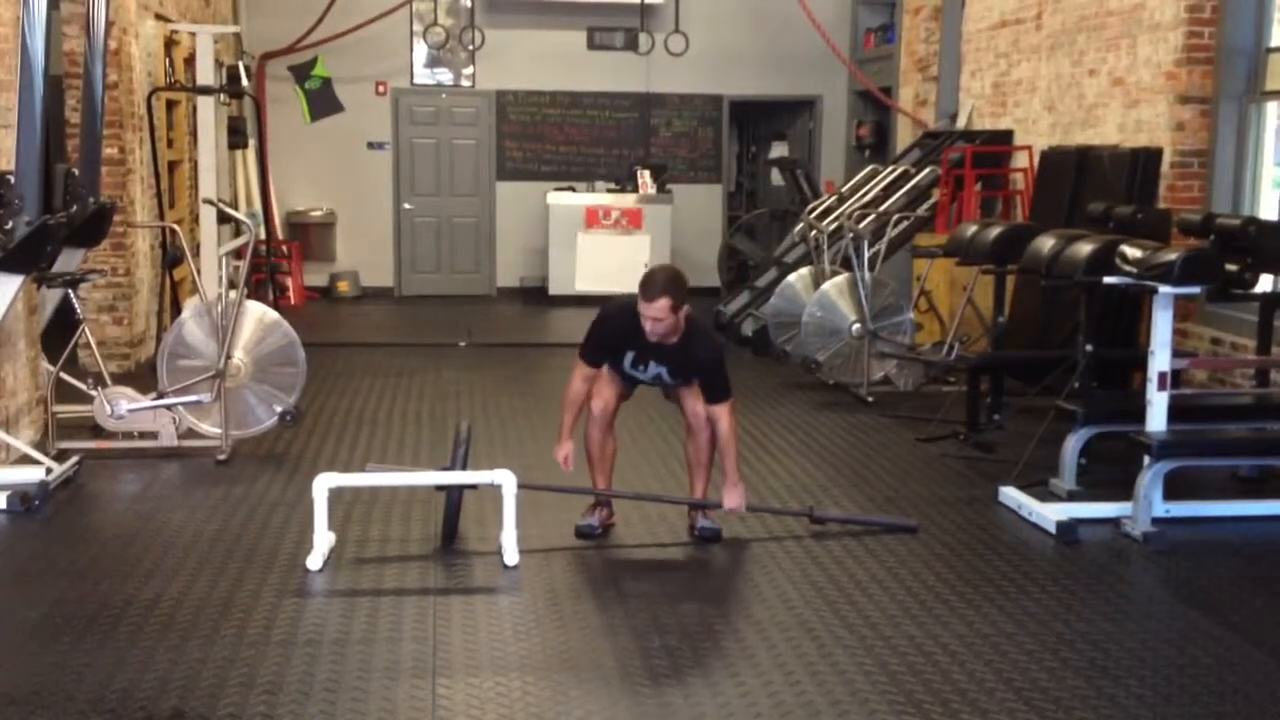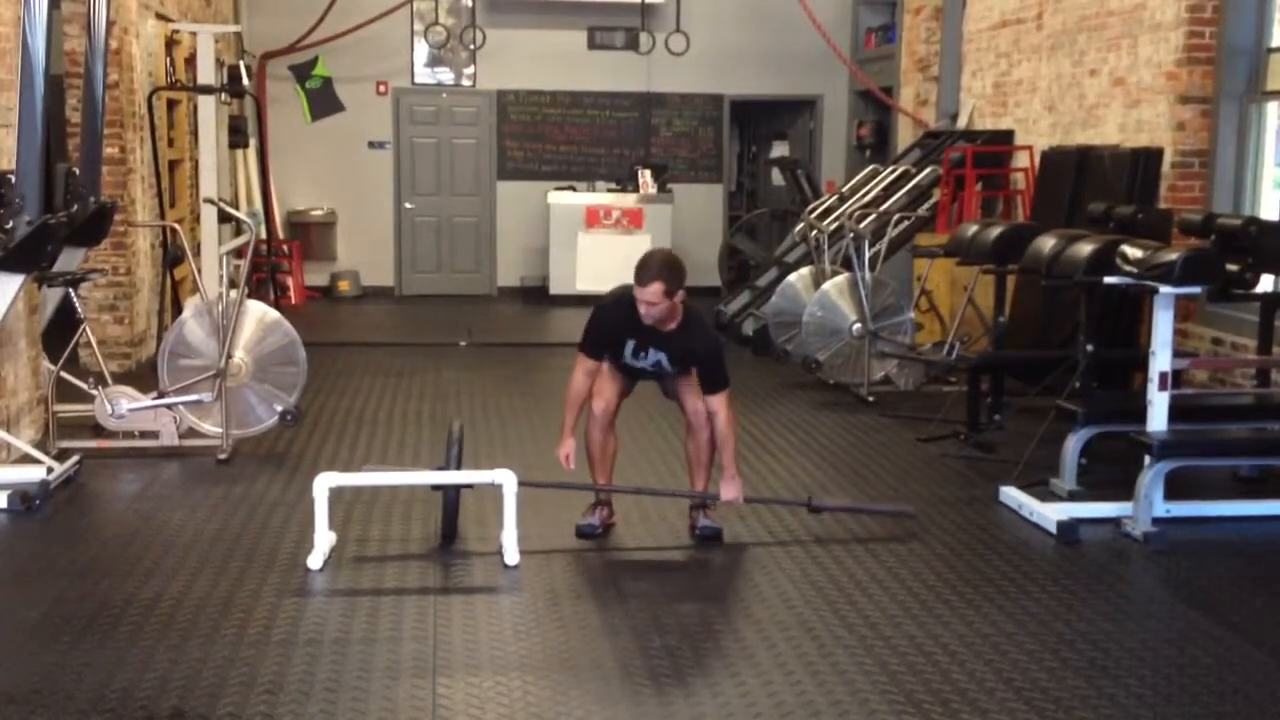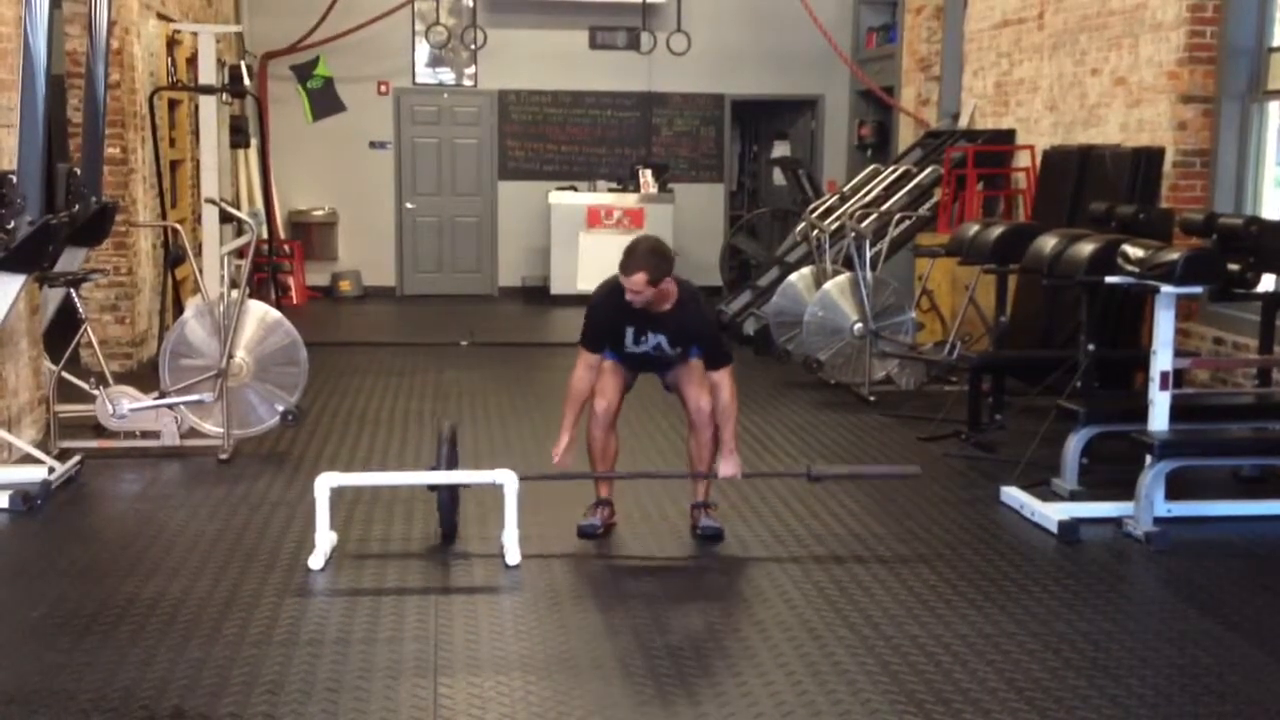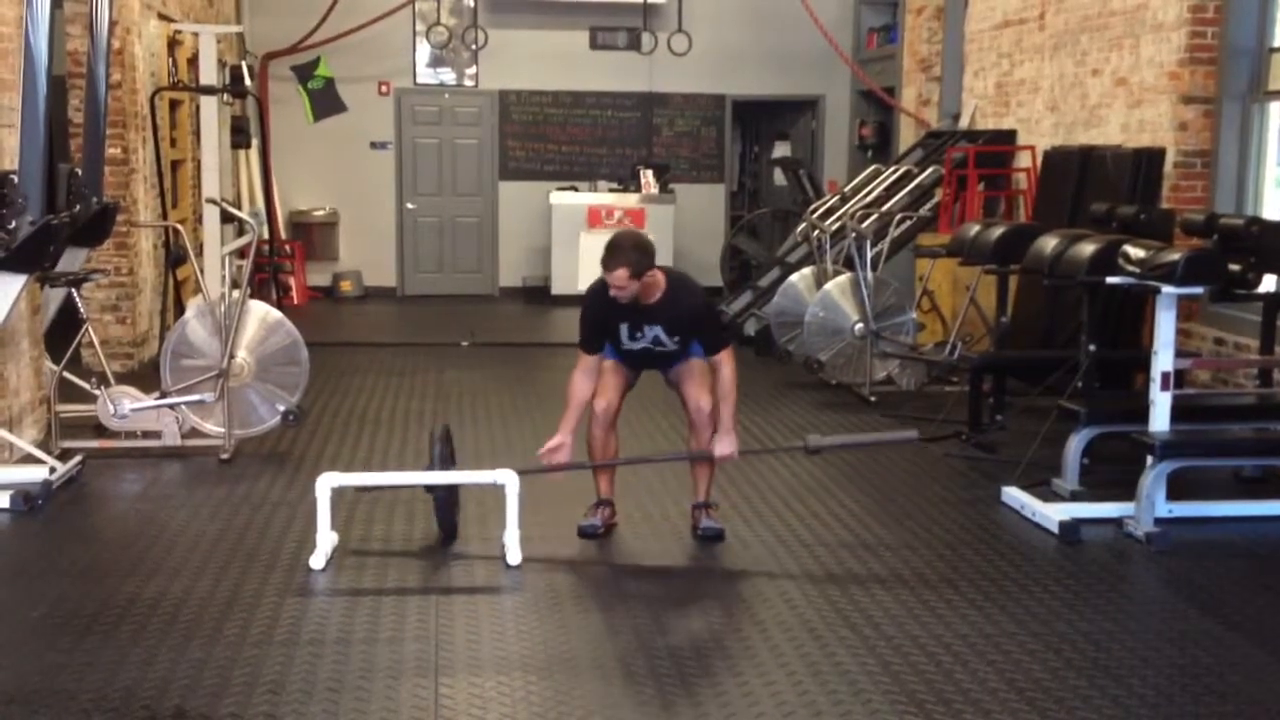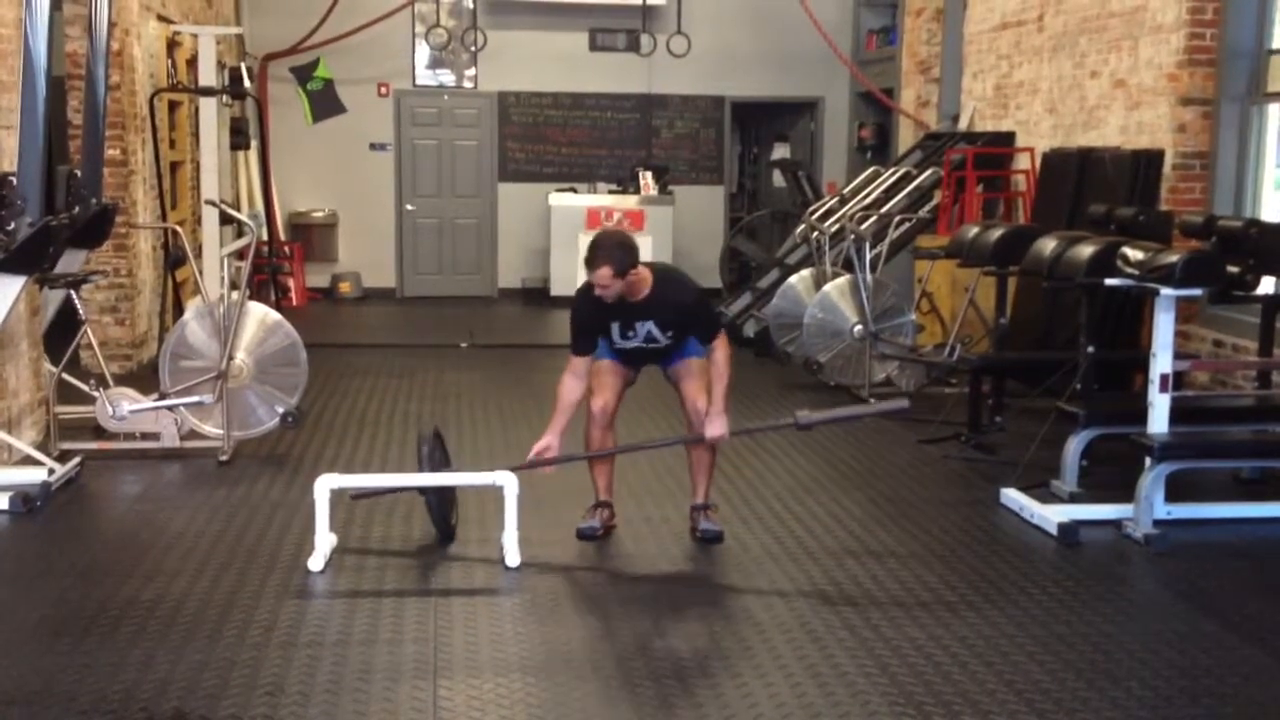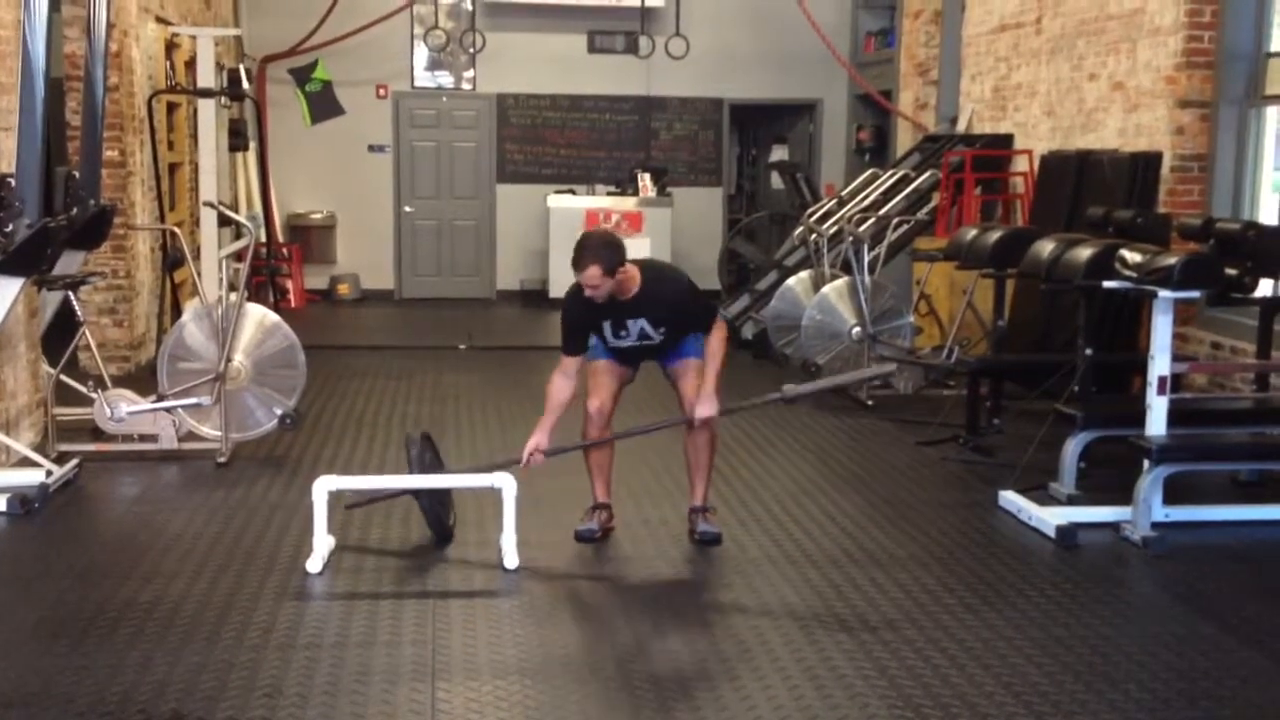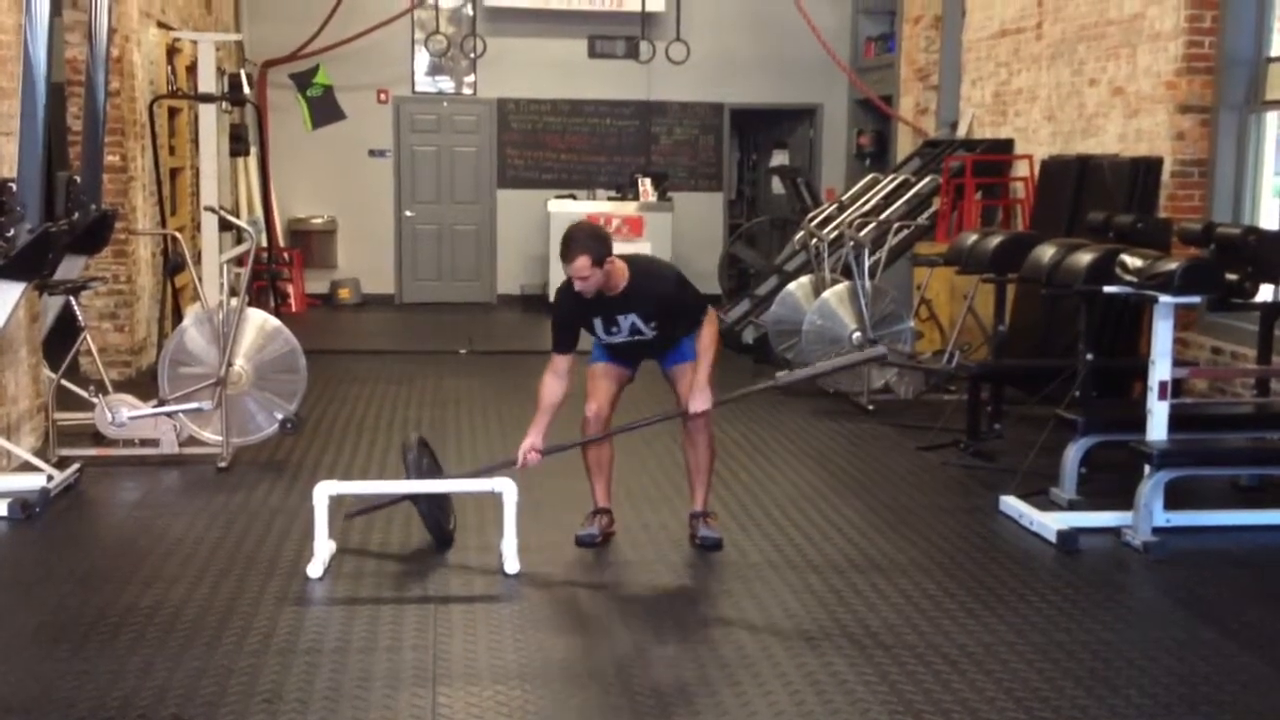
dt=0.2s
person 1, frame 1
left shoulder: (703, 346)
right shoulder: (615, 317)
left elbow: (721, 417)
right elbow: (583, 376)
left wrist: (733, 483)
right wrist: (565, 437)
left hip: (679, 374)
right hip: (622, 366)
left knee: (700, 415)
right knee: (599, 409)
left ankle: (698, 508)
right ankle: (602, 504)
person 1, frame 2
left shoulder: (700, 336)
right shoulder: (612, 309)
left elbow: (719, 408)
right elbow: (584, 371)
left wrist: (730, 475)
right wrist: (567, 435)
left hip: (676, 369)
right hip: (620, 362)
left knee: (700, 413)
right knee: (600, 409)
left ankle: (699, 506)
right ankle: (602, 503)
person 1, frame 3
left shoulder: (695, 311)
right shoulder: (607, 299)
left elbow: (723, 382)
right elbow: (586, 366)
left wrist: (729, 452)
right wrist: (566, 430)
left hip: (678, 356)
right hip: (621, 353)
left knee: (703, 409)
right knee: (602, 408)
left ankle: (701, 505)
right ankle: (604, 503)
person 1, frame 4
left shoulder: (689, 297)
right shoulder: (598, 298)
left elbow: (723, 361)
right elbow: (586, 370)
left wrist: (726, 431)
right wrist: (565, 433)
left hip: (680, 351)
right hip: (621, 351)
left knee: (703, 409)
right knee: (602, 408)
left ankle: (702, 506)
right ankle: (604, 504)
person 1, frame 5
left shoulder: (680, 291)
right shoulder: (587, 301)
left elbow: (718, 346)
right elbow: (577, 373)
left wrist: (718, 413)
right wrist: (553, 434)
left hip: (679, 345)
right hip: (618, 349)
left knee: (699, 409)
right knee: (599, 408)
left ankle: (701, 507)
right ankle: (603, 505)
person 1, frame 6
left shoulder: (670, 285)
right shoulder: (578, 302)
left elbow: (717, 329)
right elbow: (567, 372)
left wrist: (709, 392)
right wrist: (542, 432)
left hip: (678, 341)
right hip: (615, 347)
left knee: (698, 411)
right knee: (596, 409)
left ankle: (699, 510)
right ankle: (602, 507)
person 1, frame 7
left shoulder: (660, 279)
right shoulder: (569, 299)
left elbow: (708, 322)
right elbow: (558, 371)
left wrist: (701, 385)
right wrist: (536, 432)
left hip: (675, 339)
right hip: (614, 346)
left knee: (697, 415)
right knee: (594, 413)
left ankle: (700, 515)
right ankle: (602, 513)
